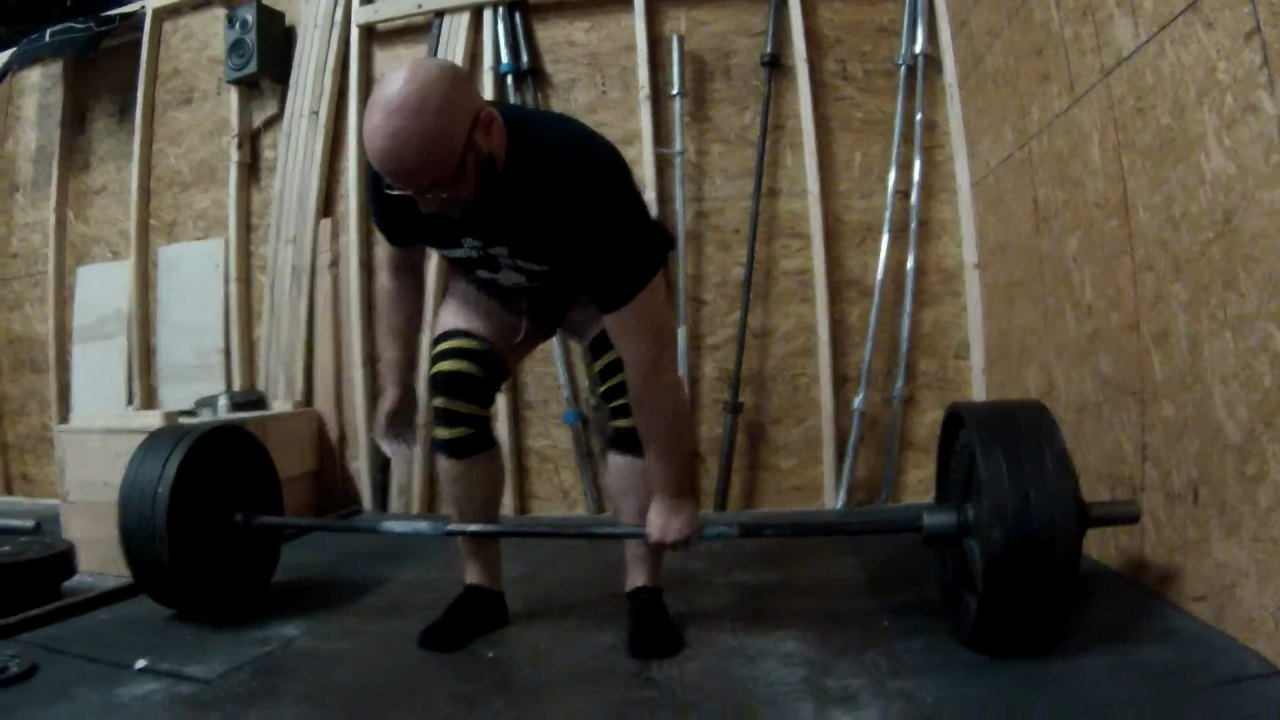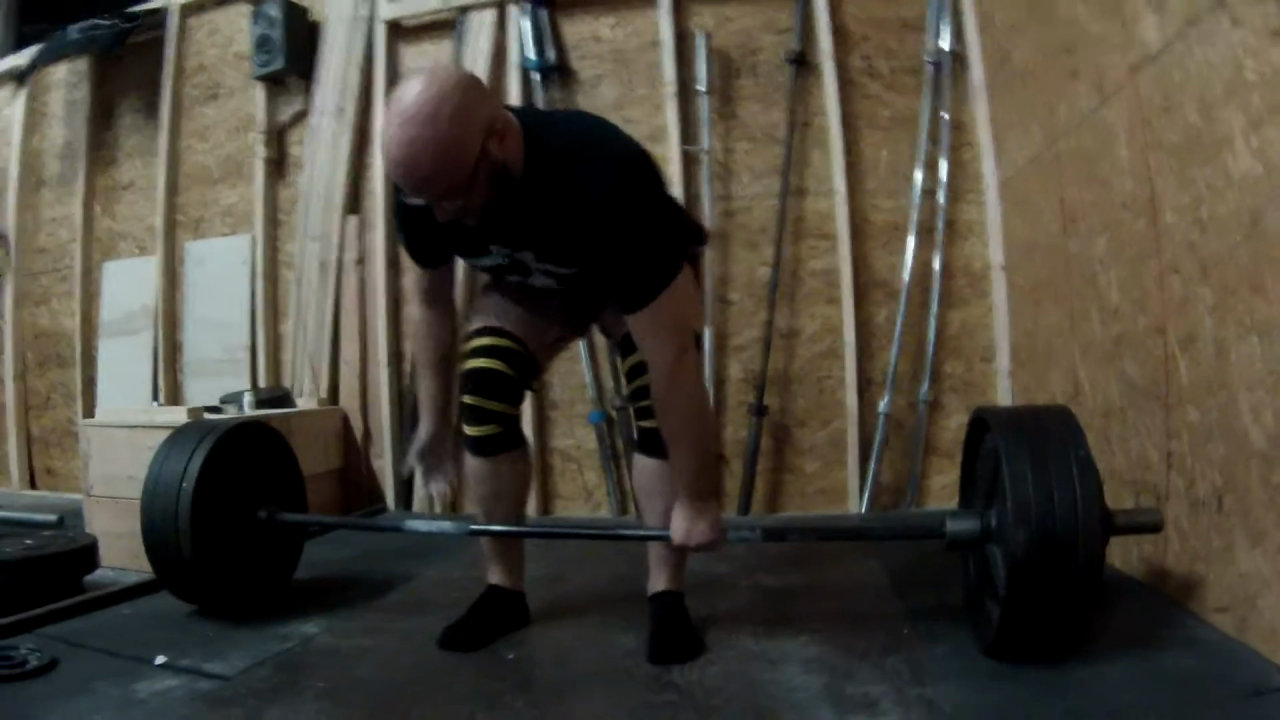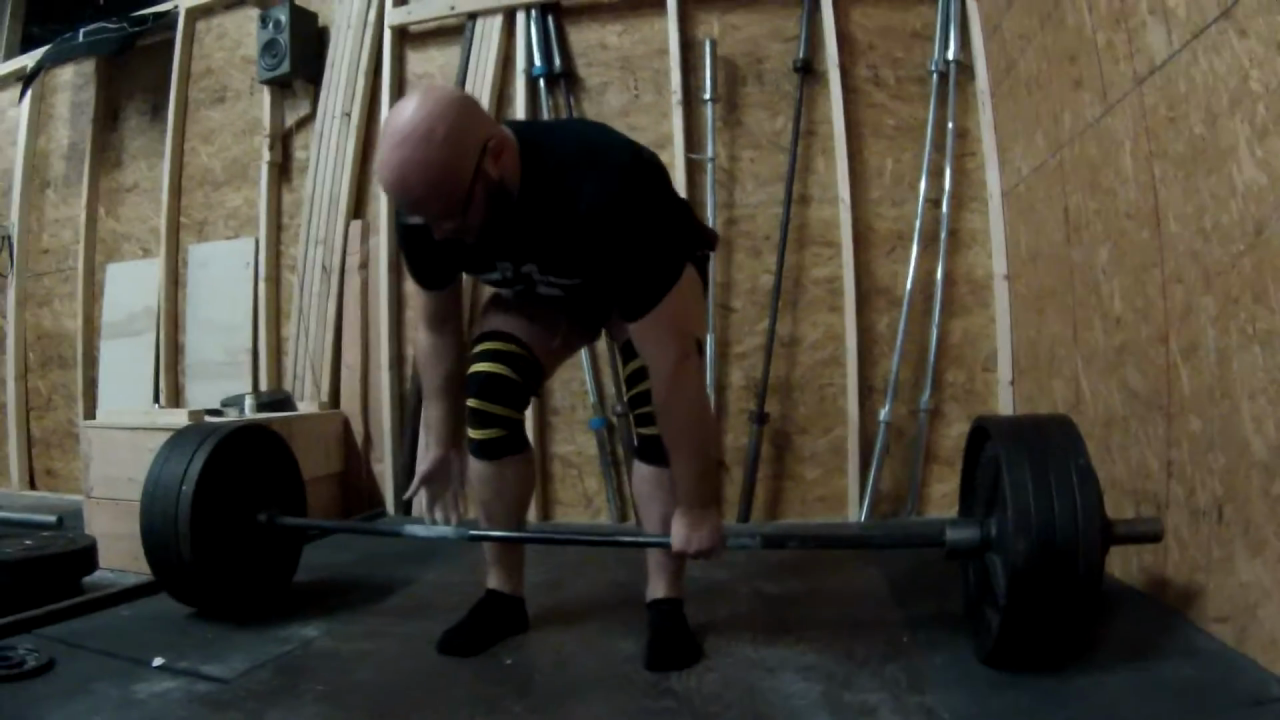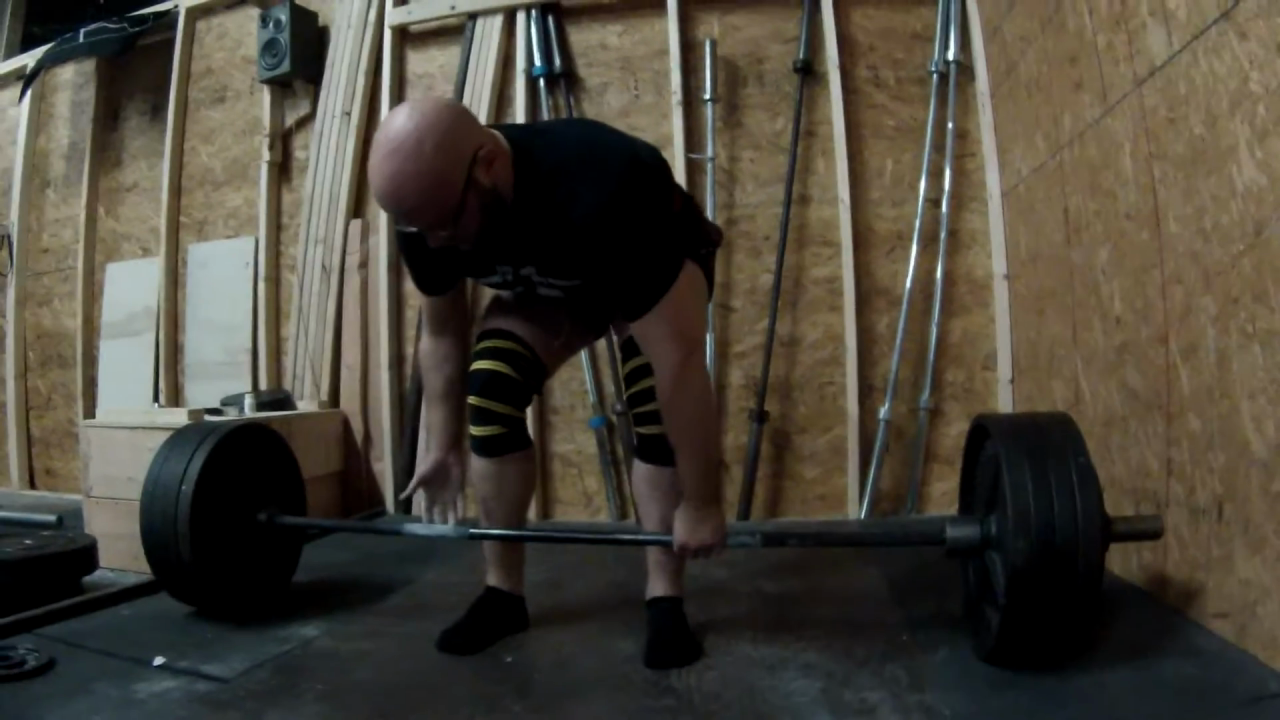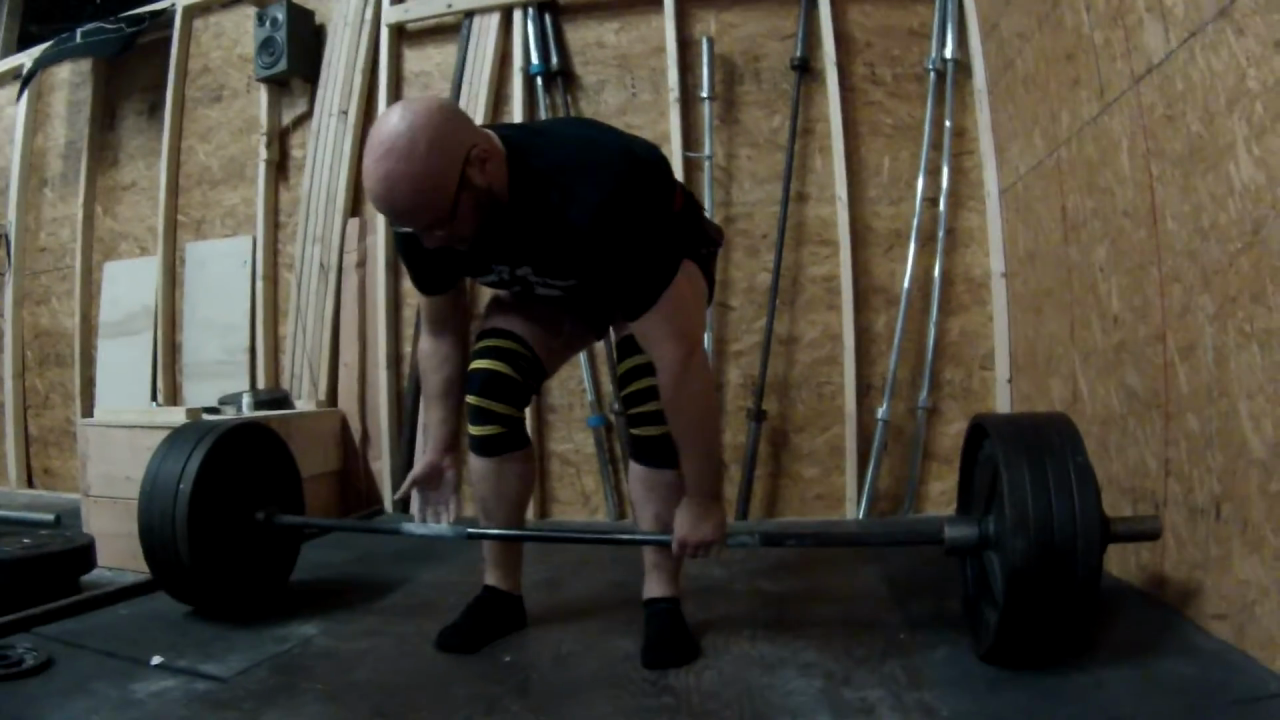
dt=0.1s
person 1, frame 1
left shoulder: (581, 181)
right shoulder: (397, 171)
left elbow: (649, 355)
right elbow: (399, 271)
left wrist: (674, 497)
right wrist: (396, 383)
left hip: (597, 278)
right hip: (491, 282)
left knee: (629, 394)
right knee: (451, 399)
left ankle: (643, 592)
right ankle: (482, 588)
person 1, frame 2
left shoulder: (603, 182)
right shoulder: (424, 190)
left elbow: (674, 356)
right elbow: (430, 302)
left wrist: (699, 500)
right wrist: (433, 418)
left hip: (644, 267)
right hip: (525, 282)
left knee: (656, 394)
right knee: (482, 393)
left ankle: (665, 593)
right ankle: (504, 589)
person 1, frame 3
left shoulder: (602, 190)
right shoulder: (425, 201)
left elbow: (675, 361)
right elbow: (437, 326)
left wrist: (699, 506)
right wrist: (439, 444)
left hip: (651, 275)
right hip: (535, 288)
left knee: (657, 401)
right knee: (486, 398)
left ankle: (664, 600)
right ankle: (503, 593)
person 1, frame 4
left shoulder: (598, 194)
right shoulder: (427, 209)
left elbow: (680, 359)
right elbow: (442, 334)
left wrist: (702, 503)
right wrist: (441, 448)
left hip: (662, 262)
right hip: (544, 285)
left knee: (654, 397)
right knee: (489, 395)
left ankle: (664, 598)
right ankle: (503, 592)
person 1, frame 5
left shoulder: (594, 193)
right shoulder: (423, 208)
left elbow: (680, 356)
right elbow: (441, 333)
left wrist: (703, 498)
right wrist: (438, 448)
left hip: (662, 257)
right hip: (544, 283)
left knee: (652, 397)
right knee: (488, 394)
left ankle: (661, 599)
right ankle: (502, 591)
